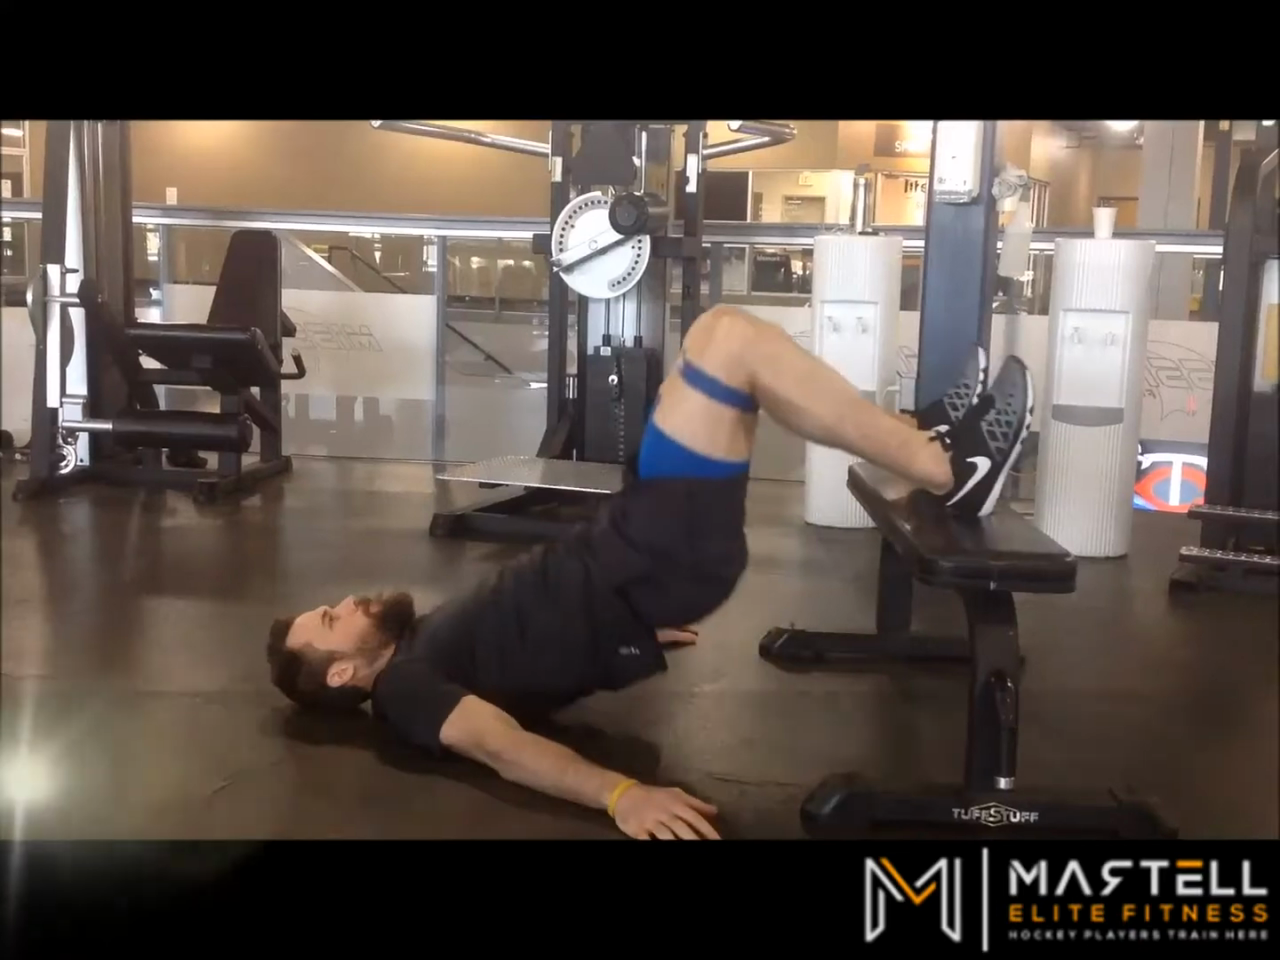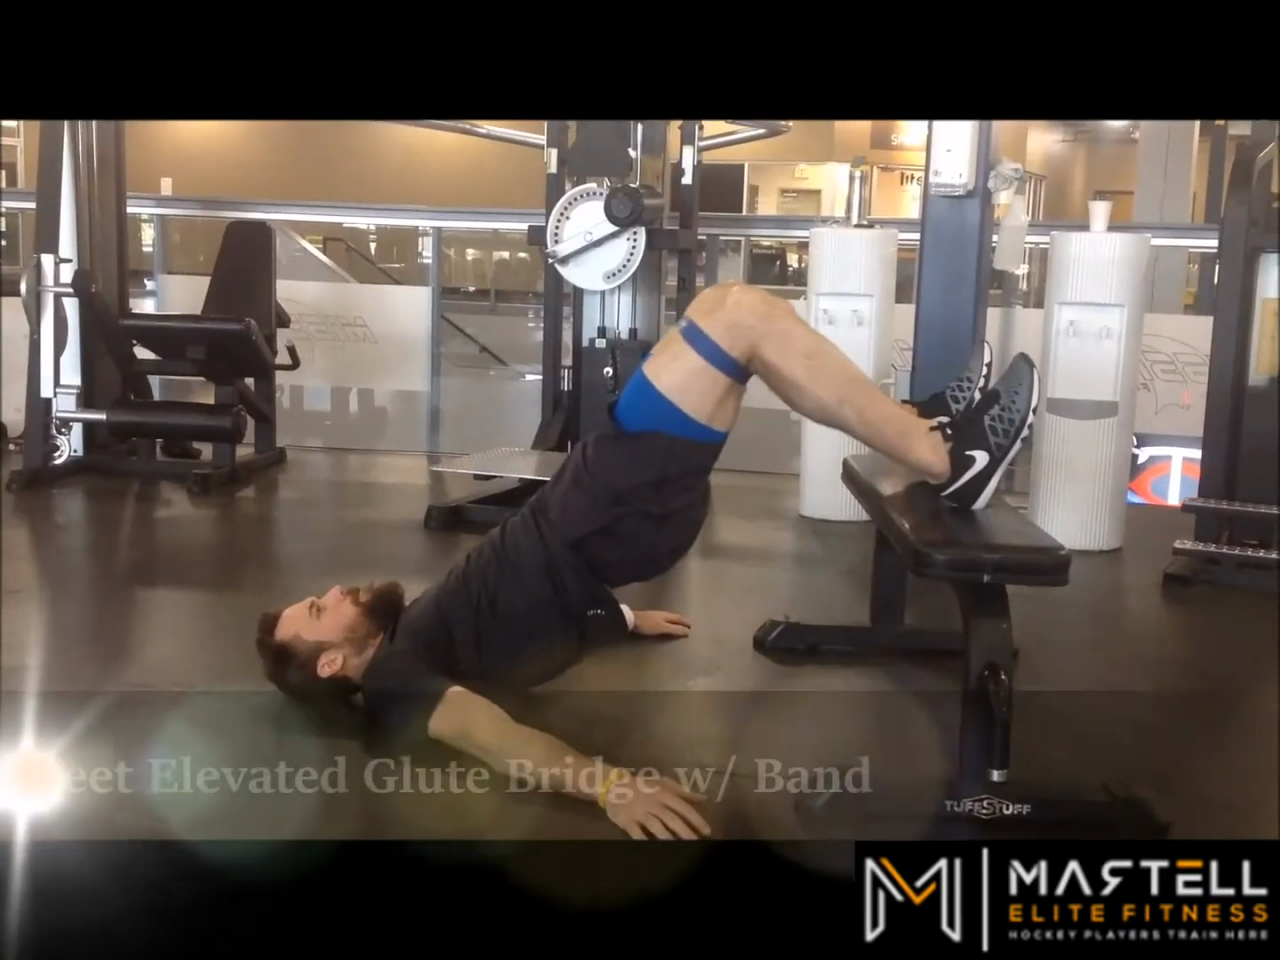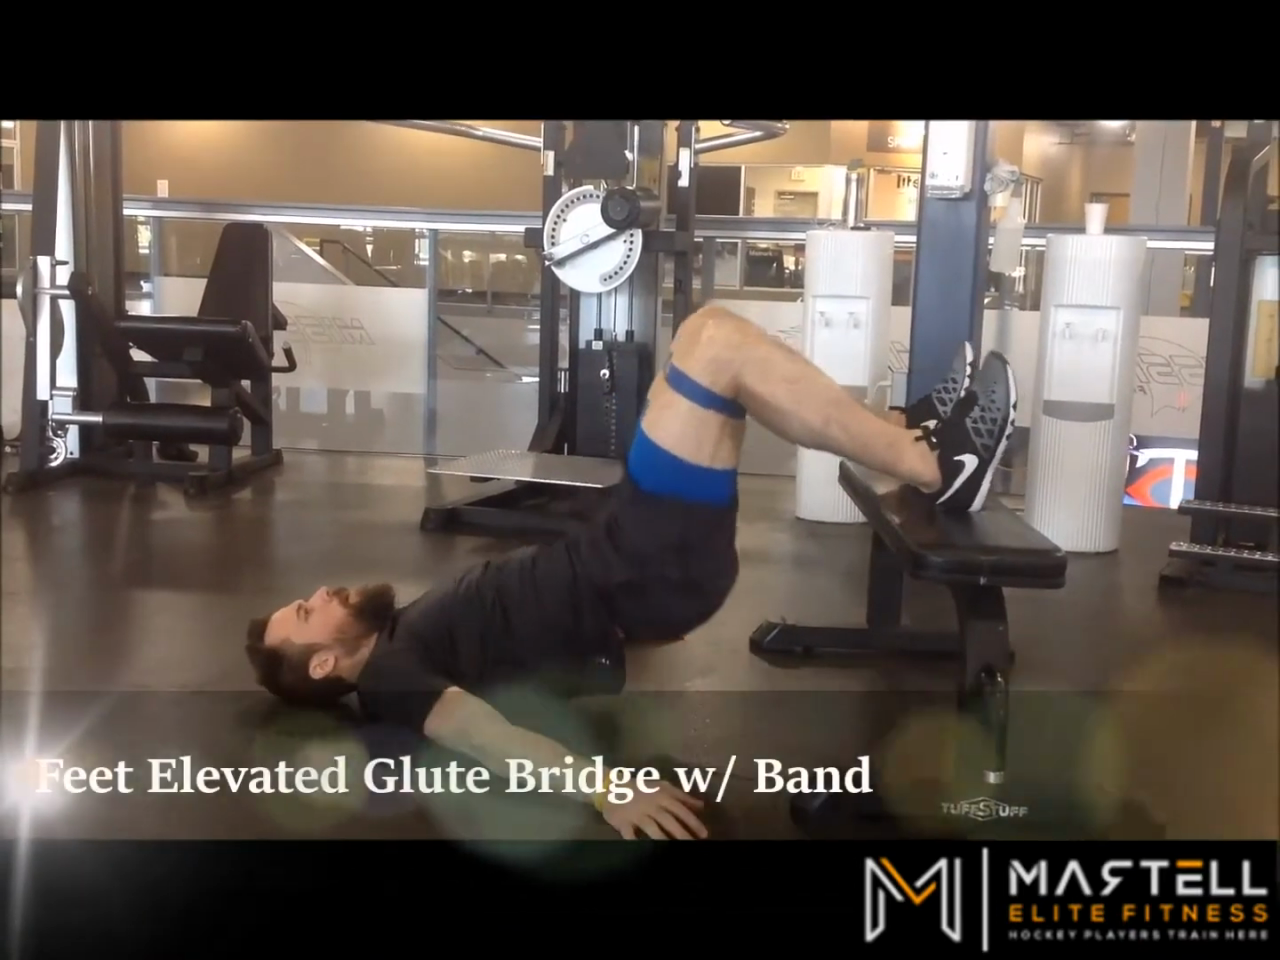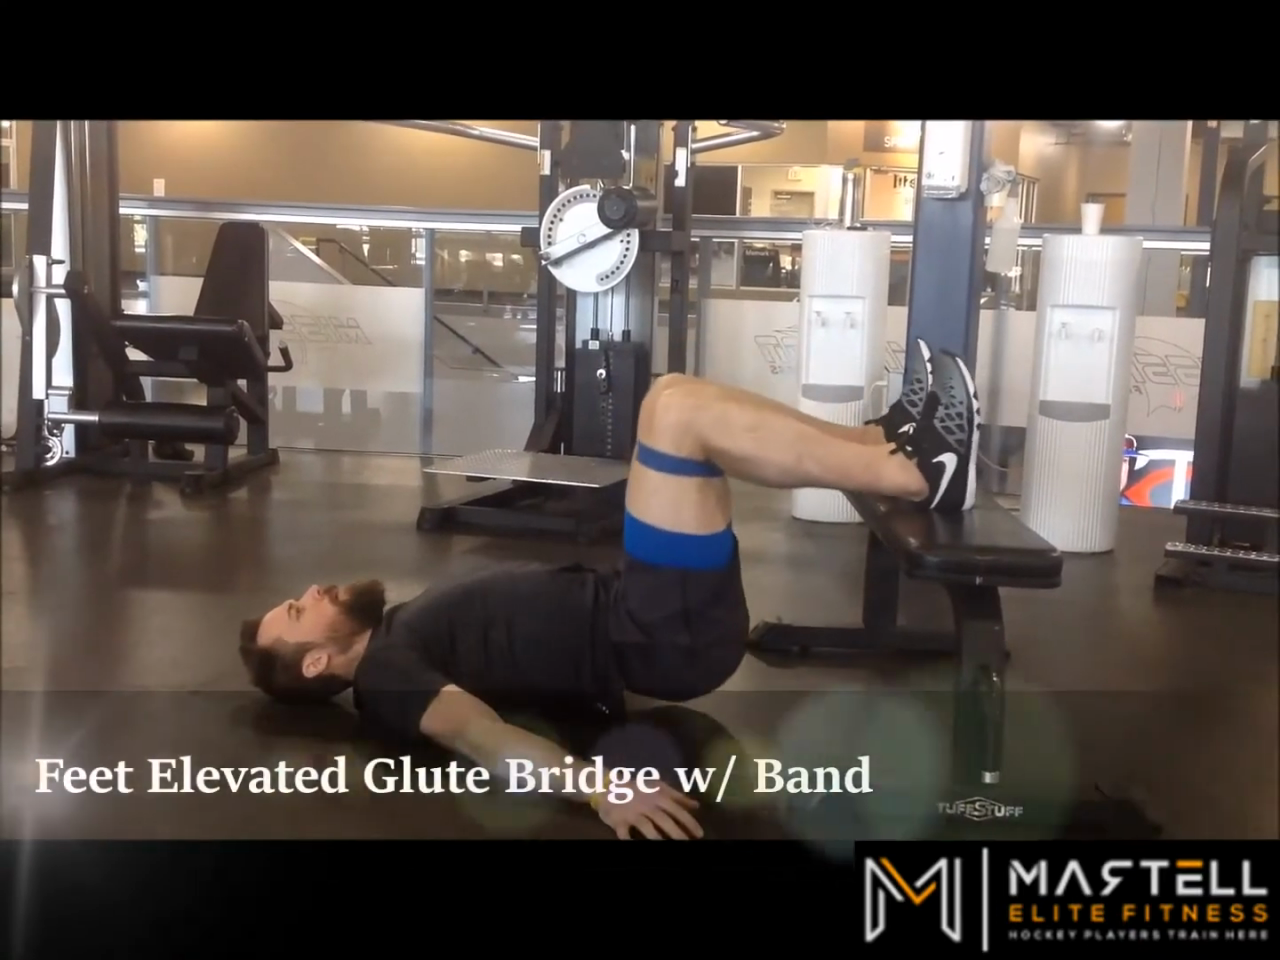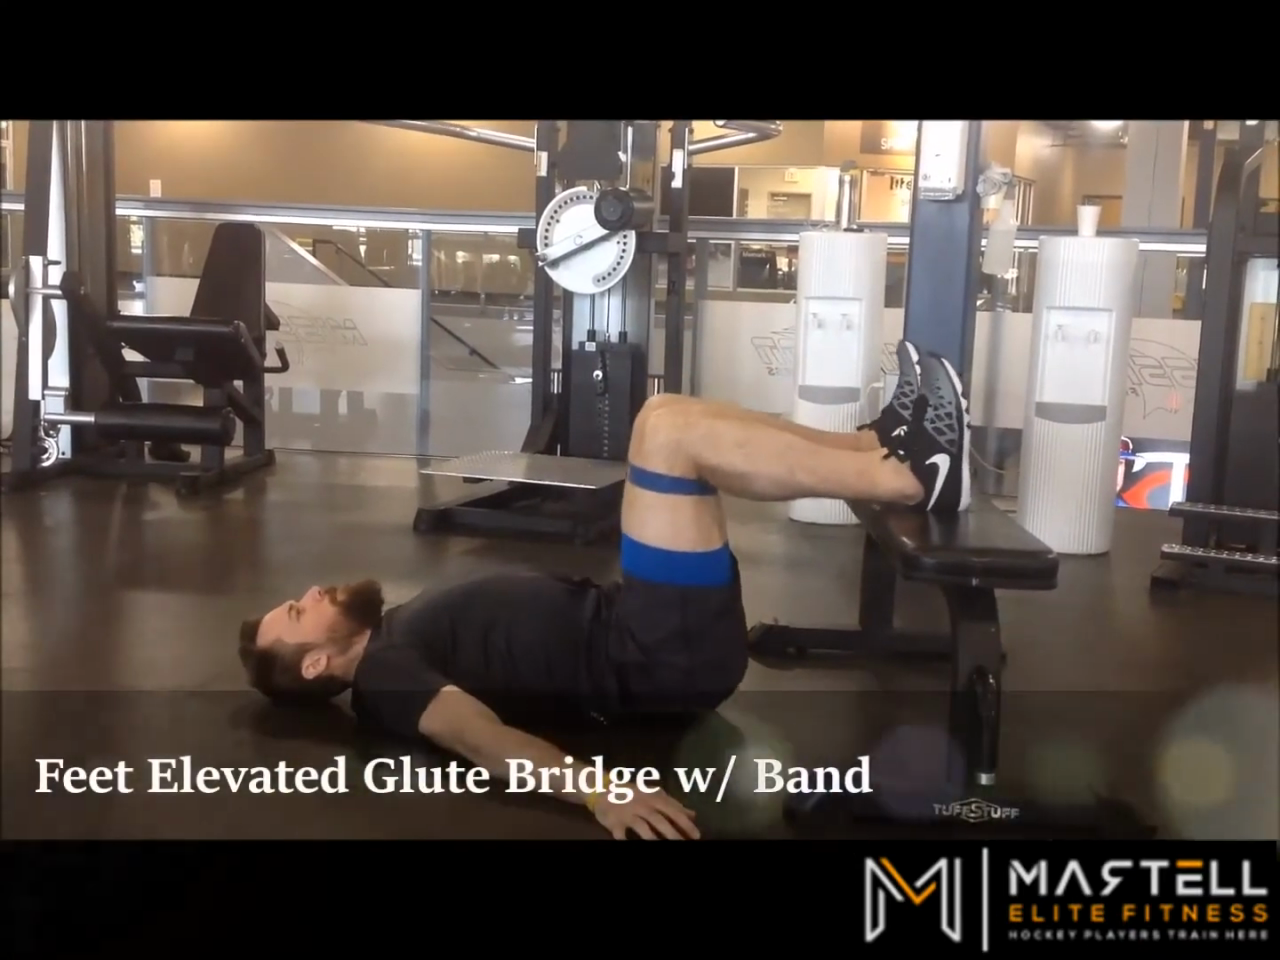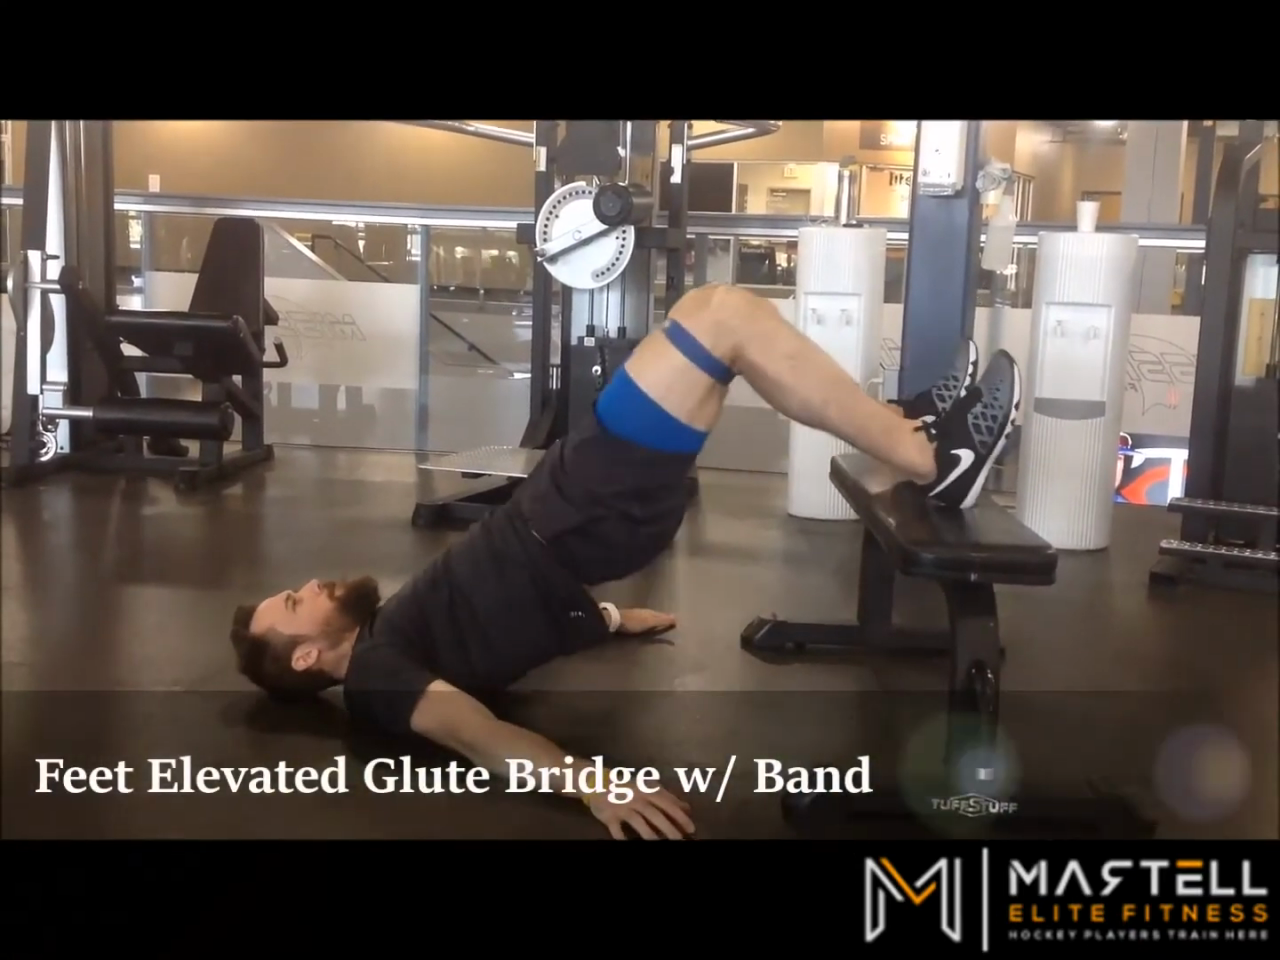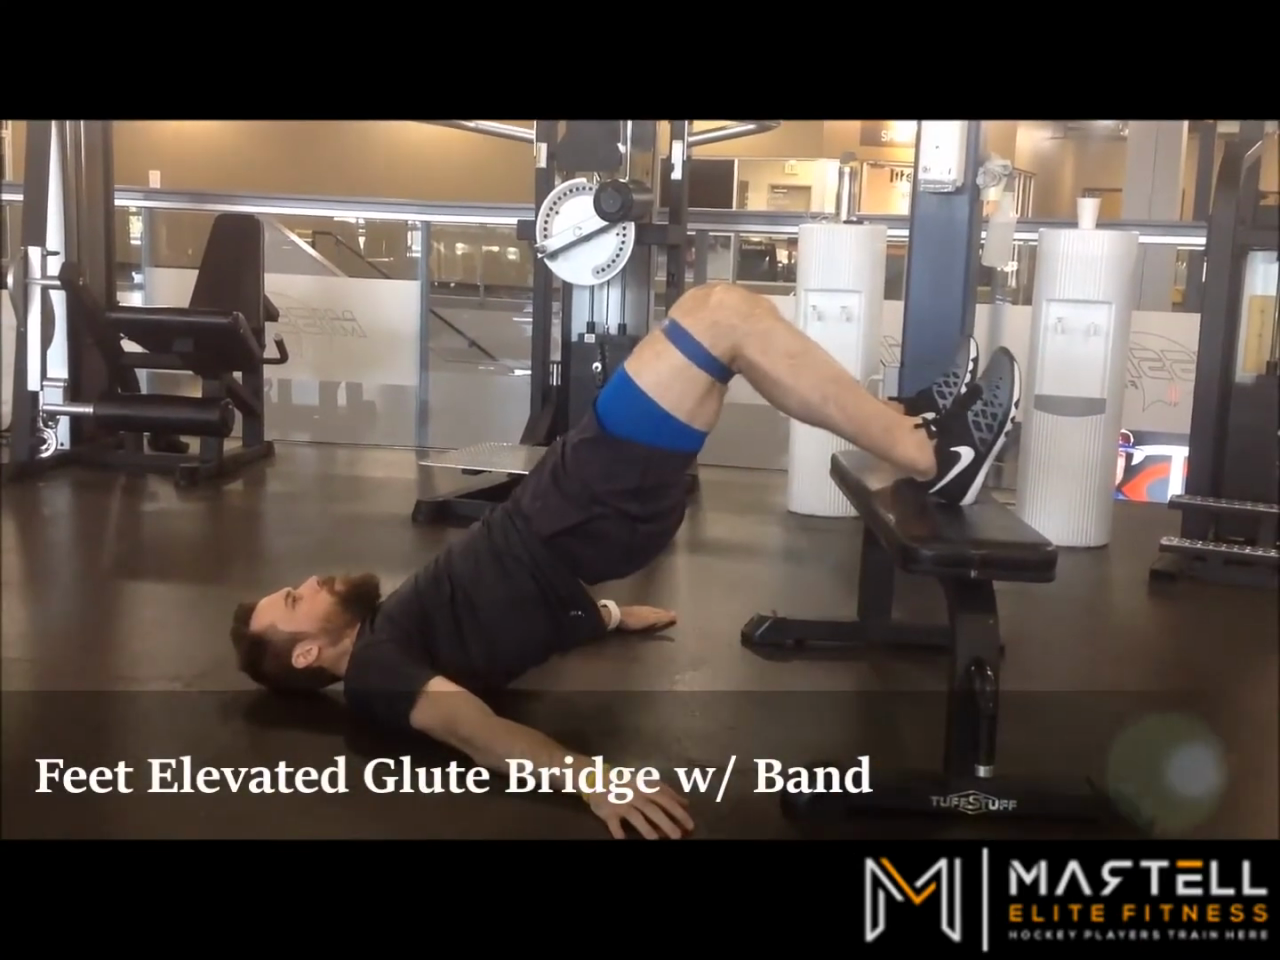
dt=0.7s
person 1, frame 1
left shoulder: (425, 641)
right shoulder: (405, 688)
right elbow: (501, 746)
right wrist: (618, 795)
left hip: (622, 564)
right hip: (652, 567)
left knee: (724, 342)
right knee: (725, 338)
left ankle: (925, 437)
right ankle: (948, 469)
person 1, frame 2
left shoulder: (407, 636)
right shoulder: (393, 681)
right elbow: (490, 736)
right wrist: (605, 783)
left hip: (587, 520)
right hip: (615, 514)
left knee: (734, 314)
right knee: (738, 311)
left ankle: (923, 426)
right ankle: (946, 459)
person 1, frame 3
left shoulder: (402, 636)
right shoulder: (391, 681)
right elbow: (487, 737)
right wrist: (602, 785)
left hip: (615, 572)
right hip: (647, 568)
left knee: (717, 346)
right knee: (717, 342)
left ankle: (911, 432)
right ankle: (934, 467)
person 1, frame 4
left shoulder: (399, 632)
right shoulder: (386, 677)
right elbow: (480, 735)
right wrist: (594, 787)
left hip: (624, 607)
right hip: (661, 636)
left knee: (685, 407)
right knee: (676, 408)
left ankle: (889, 439)
right ankle: (922, 473)
person 1, frame 5
left shoulder: (399, 633)
right shoulder: (386, 678)
right elbow: (480, 736)
right wrist: (593, 788)
left hip: (615, 619)
right hip: (661, 656)
left knee: (680, 429)
right knee: (669, 430)
left ankle: (885, 446)
right ankle: (916, 479)
person 1, frame 6
left shoulder: (384, 636)
right shoulder: (374, 676)
right elbow: (471, 731)
right wrist: (589, 782)
left hip: (564, 519)
right hip: (590, 512)
left knee: (723, 316)
right knee: (723, 313)
left ankle: (910, 427)
right ankle: (932, 459)
person 1, frame 7
left shoulder: (385, 631)
right shoulder: (375, 672)
right elbow: (470, 727)
right wrist: (589, 777)
left hip: (567, 515)
right hip: (591, 514)
left knee: (725, 319)
right knee: (721, 313)
left ankle: (910, 424)
right ankle: (930, 455)
